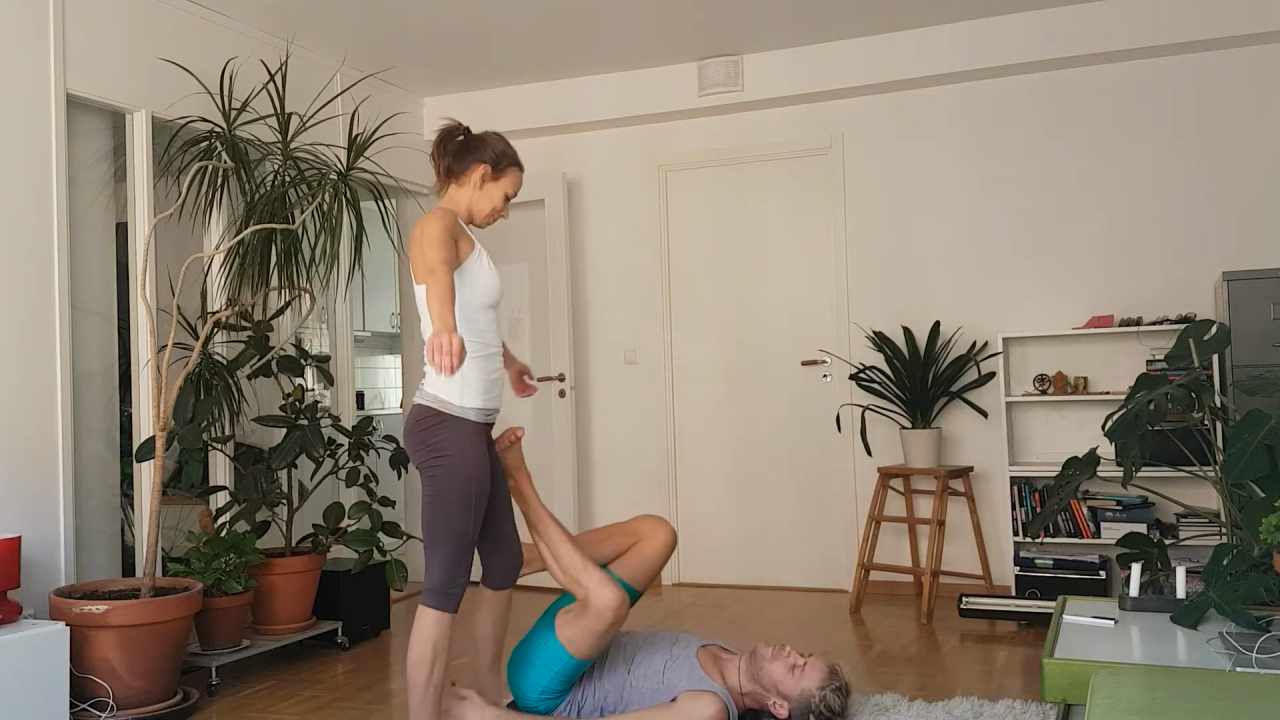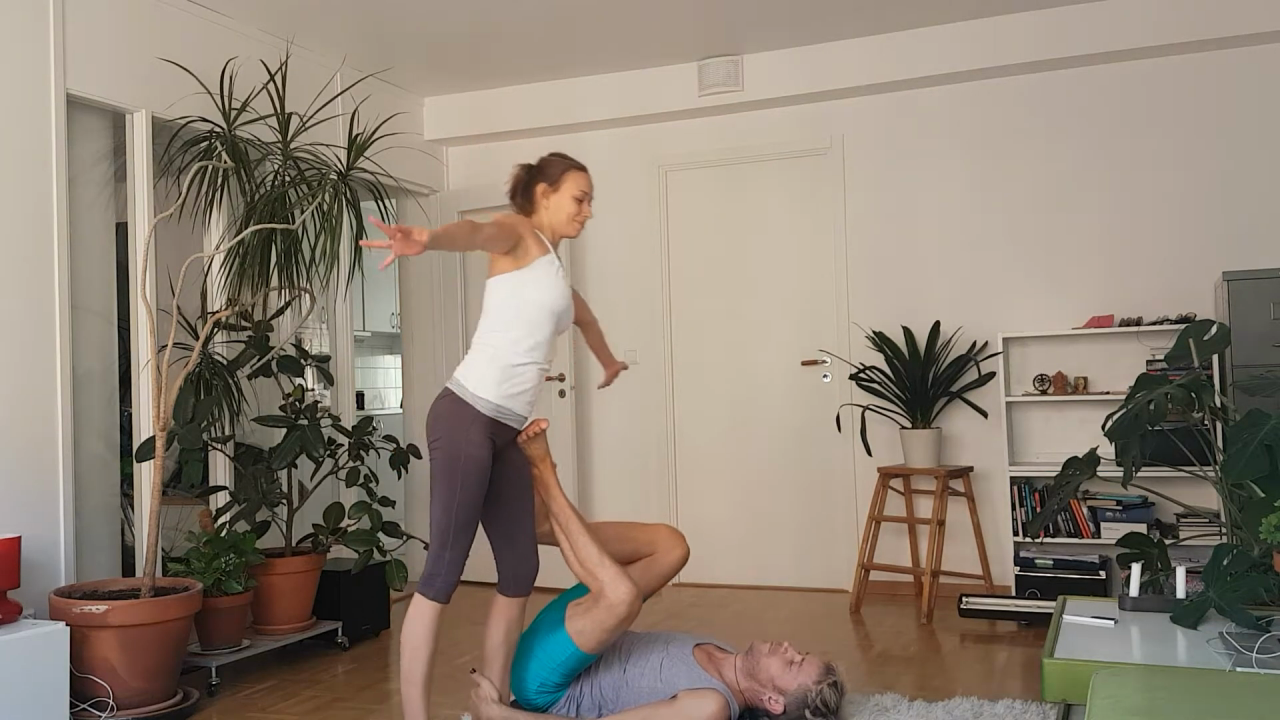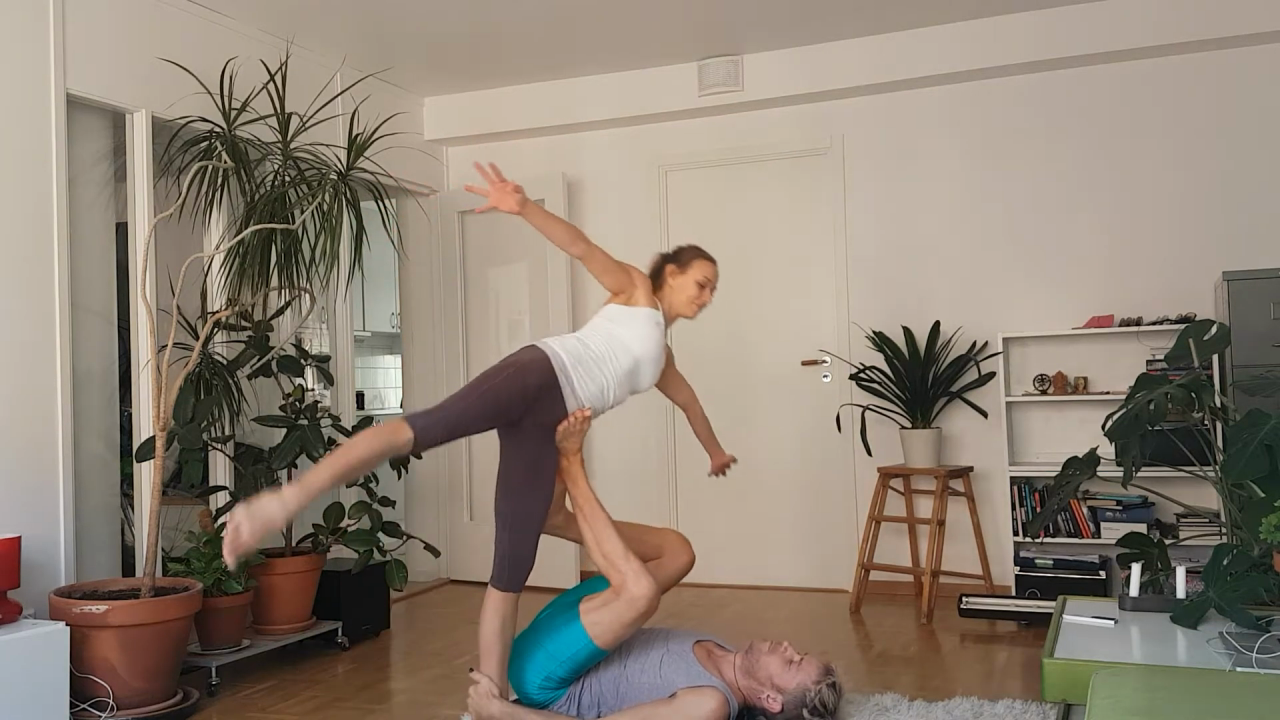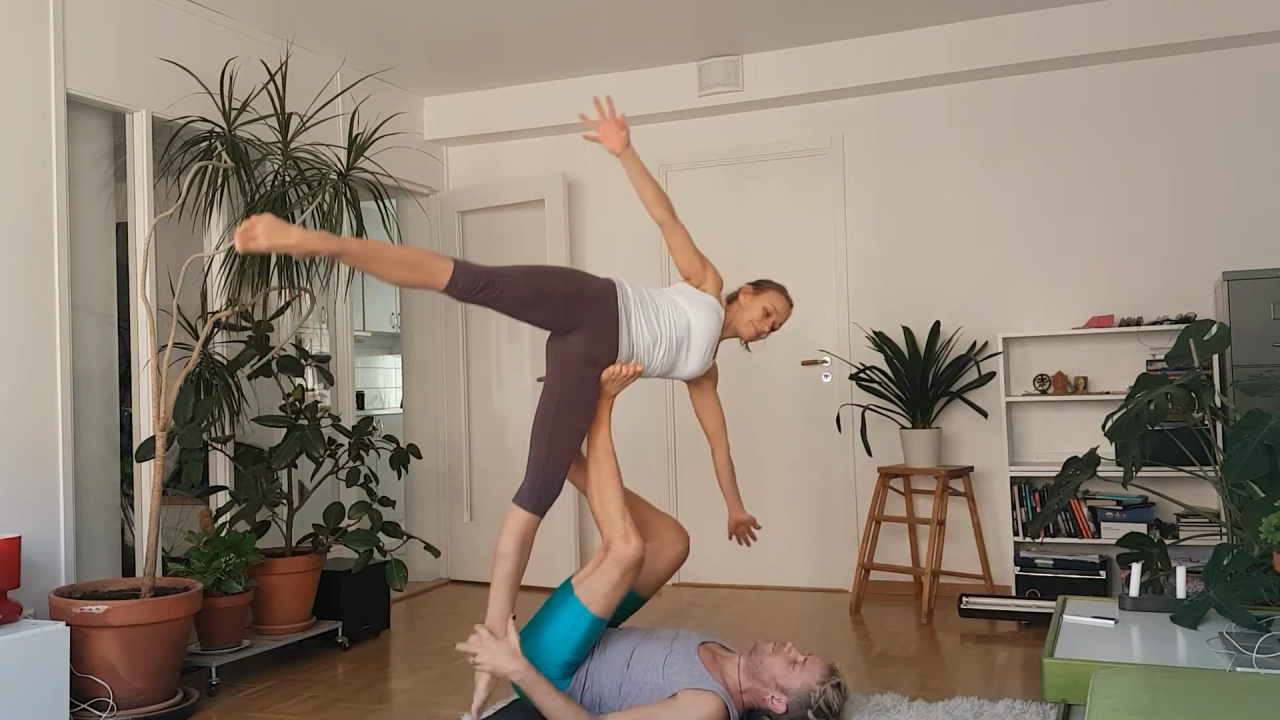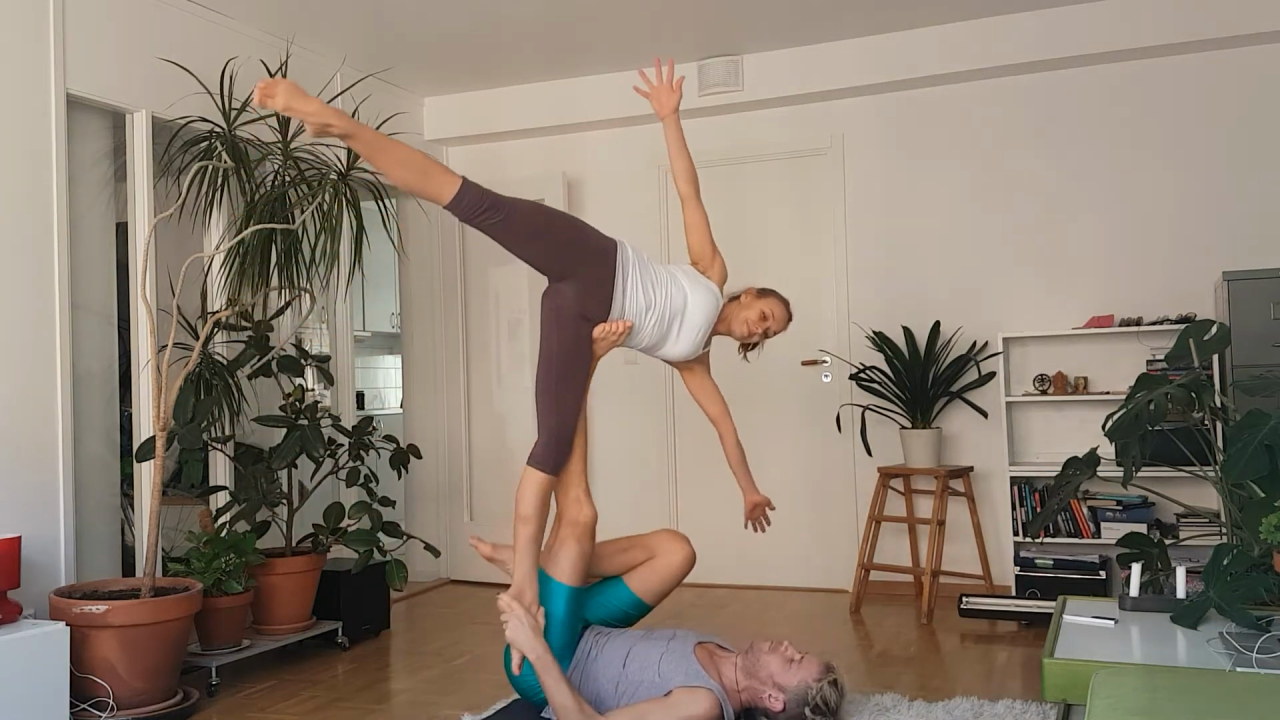
dt=0.7s
person 1, frame 1
left shoulder: (459, 236)
right shoulder: (438, 224)
right elbow: (437, 278)
left wrist: (508, 361)
right wrist: (445, 327)
left hip: (470, 425)
right hip: (448, 423)
left knee: (504, 563)
right knee: (445, 583)
person 1, frame 2
left shoulder: (554, 267)
right shoulder: (518, 236)
left elbow: (581, 313)
right elbow: (474, 233)
left wrist: (606, 358)
right wrist: (425, 237)
left hip: (505, 431)
right hip: (465, 415)
left knee: (518, 571)
right knee: (444, 571)
person 1, frame 3
left shoulder: (663, 356)
right shoulder: (634, 288)
left elbow: (687, 397)
right elbow: (580, 246)
left wrist: (713, 448)
right wrist: (524, 206)
left hip: (546, 425)
right hip: (536, 373)
left knee: (513, 568)
right knee: (429, 426)
right ankle: (288, 498)
person 1, frame 4
left shoulder: (705, 371)
right shoulder: (707, 281)
left elbow: (718, 438)
right elbow: (665, 218)
left wrist: (735, 507)
right wrist: (625, 153)
left hip: (592, 359)
right hip: (596, 306)
left knee: (539, 491)
right knee: (471, 280)
left ankle: (494, 633)
right ankle: (313, 240)
person 1, frame 5
left shoulder: (693, 356)
right shoulder: (712, 271)
left elbow: (722, 419)
right elbow: (688, 191)
left wrist: (749, 489)
right wrist: (671, 119)
left hip: (583, 312)
right hip: (595, 262)
left knee: (554, 441)
right knee: (482, 204)
right ankle: (338, 122)
person 2, frame 1
right shoulder: (731, 664)
left hip: (542, 687)
right hip: (580, 660)
left knee: (608, 600)
right knee: (656, 534)
left ankle: (522, 487)
right ankle: (526, 558)
person 2, frame 2
right shoulder: (733, 665)
left hip: (545, 684)
right hip: (572, 652)
left knee: (620, 593)
right knee: (669, 544)
left ankle: (544, 477)
right ankle: (544, 523)
person 2, frame 3
right shoulder: (733, 664)
left hip: (542, 676)
right hip: (562, 643)
left knee: (640, 589)
right knee: (676, 551)
left ankle: (570, 466)
right ankle: (559, 518)
person 2, frame 4
right shoulder: (734, 667)
left wrist: (517, 669)
left hip: (549, 669)
right hip: (587, 646)
left knee: (627, 545)
right knee: (669, 539)
left ankle: (600, 408)
person 2, frame 5
right shoulder: (731, 664)
left wrist: (535, 649)
left hip: (542, 670)
right hip: (586, 639)
left knee: (579, 516)
right knee: (675, 549)
